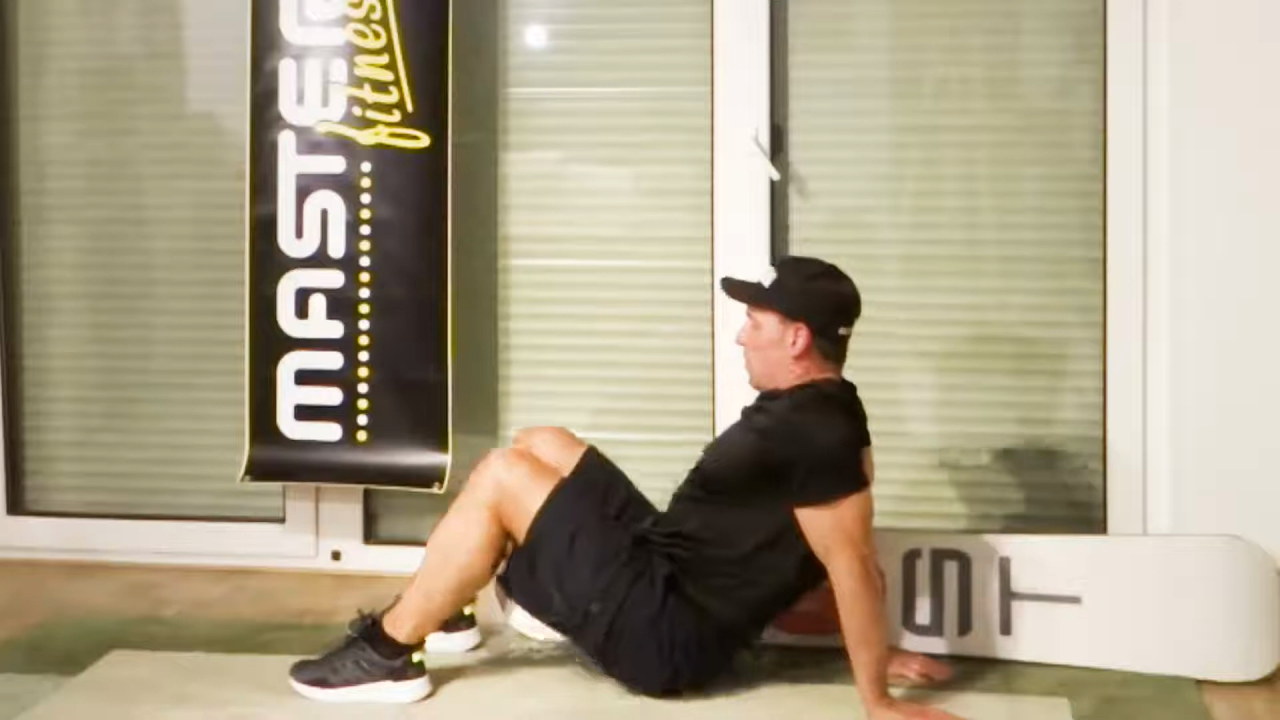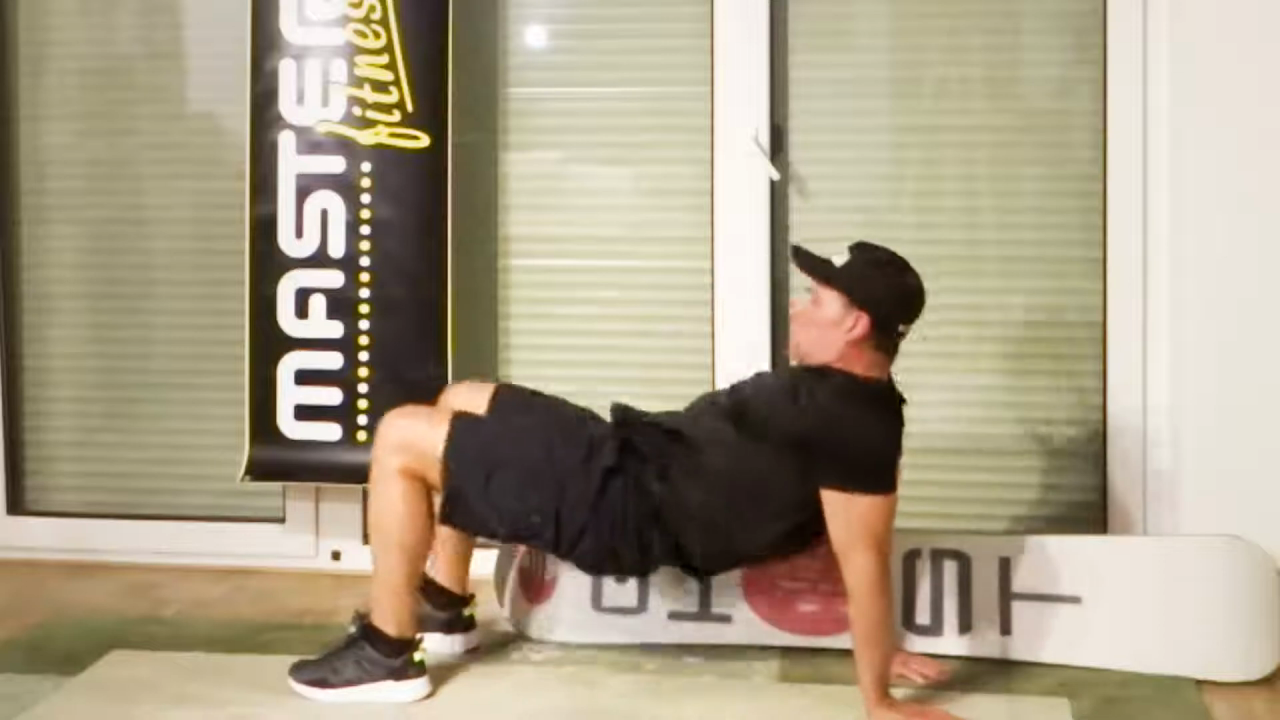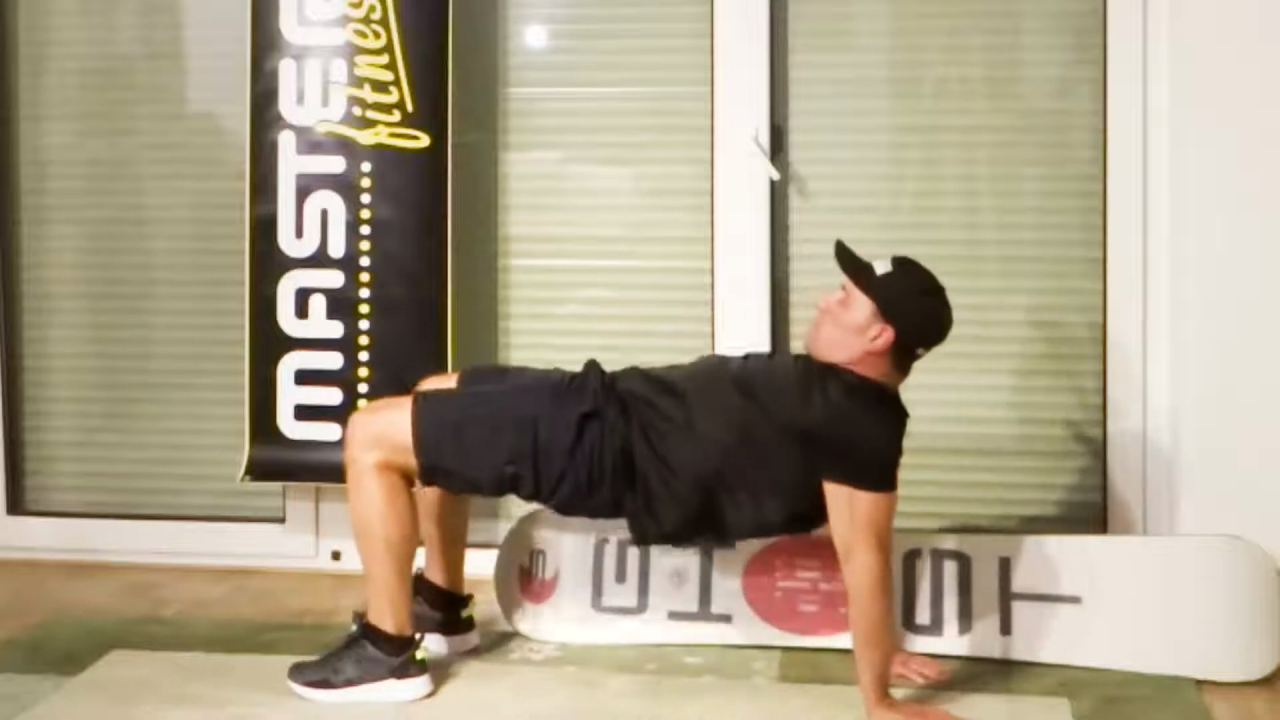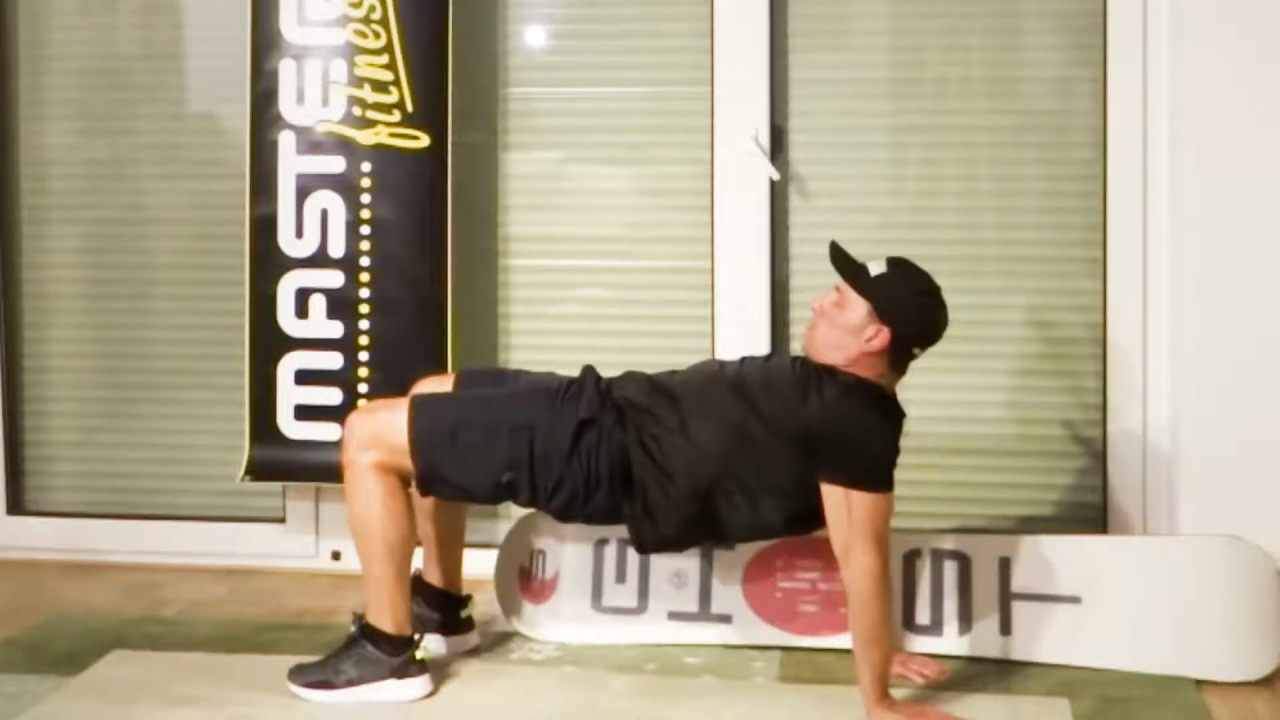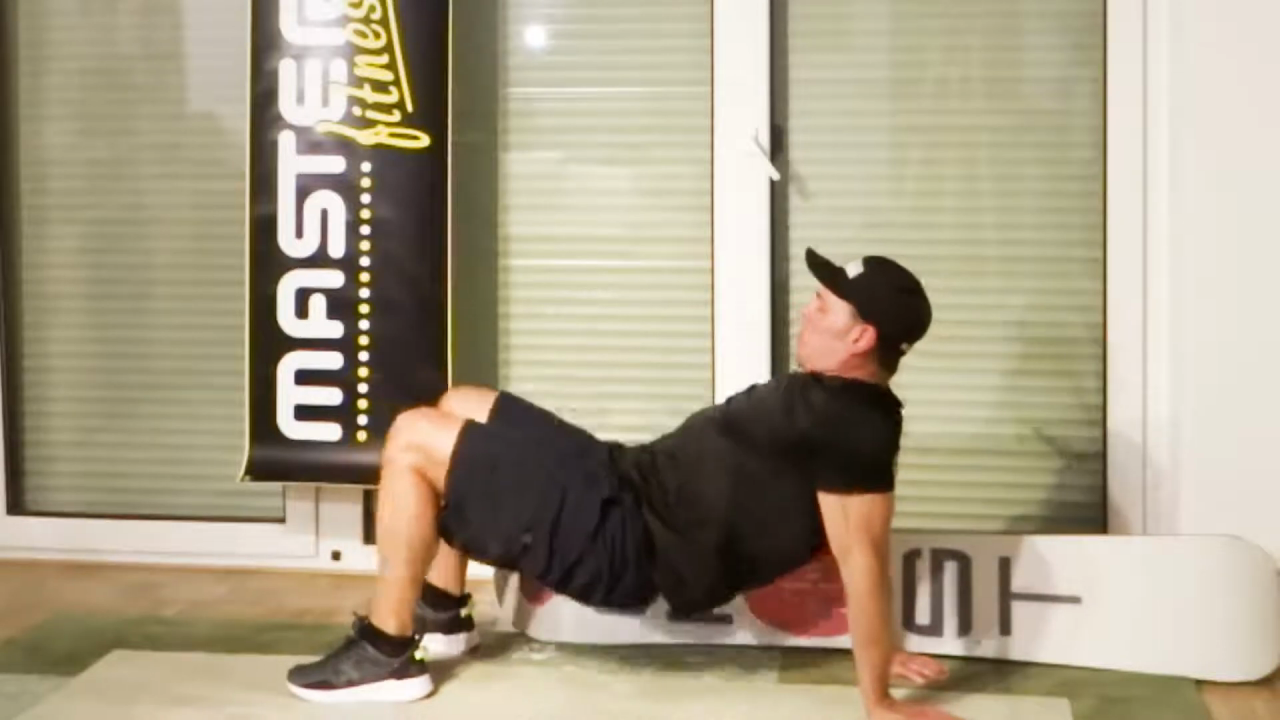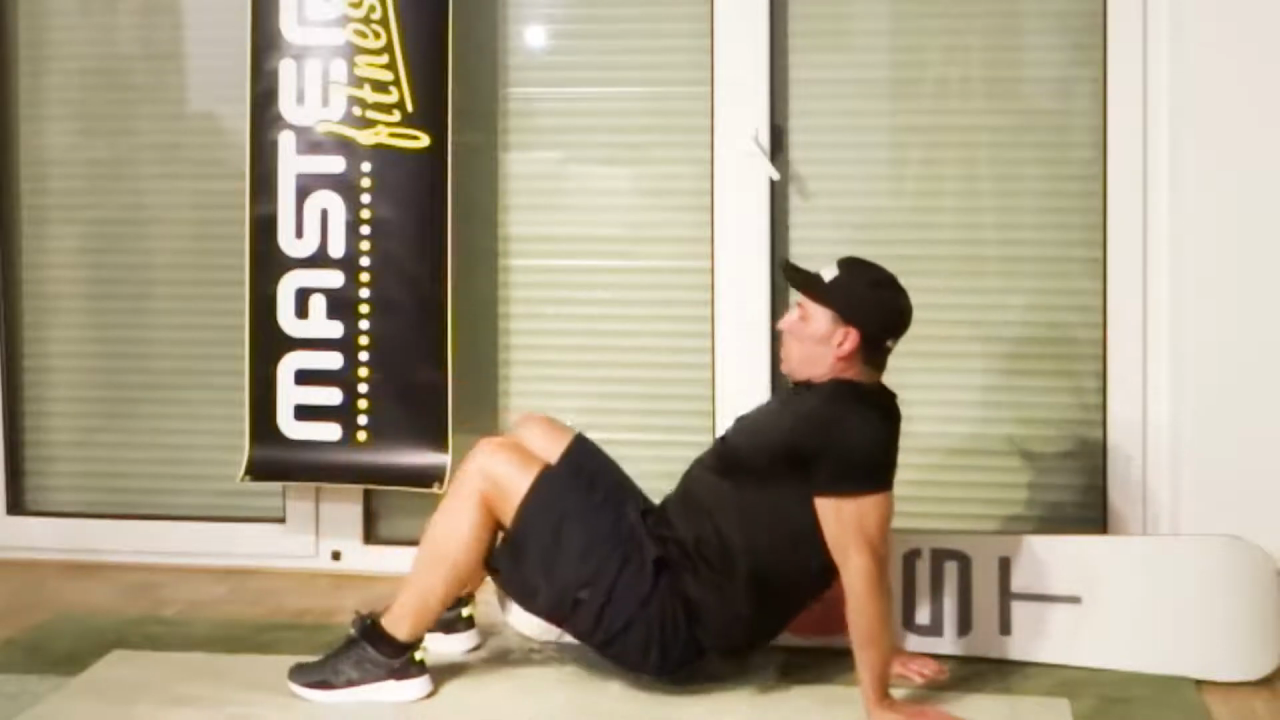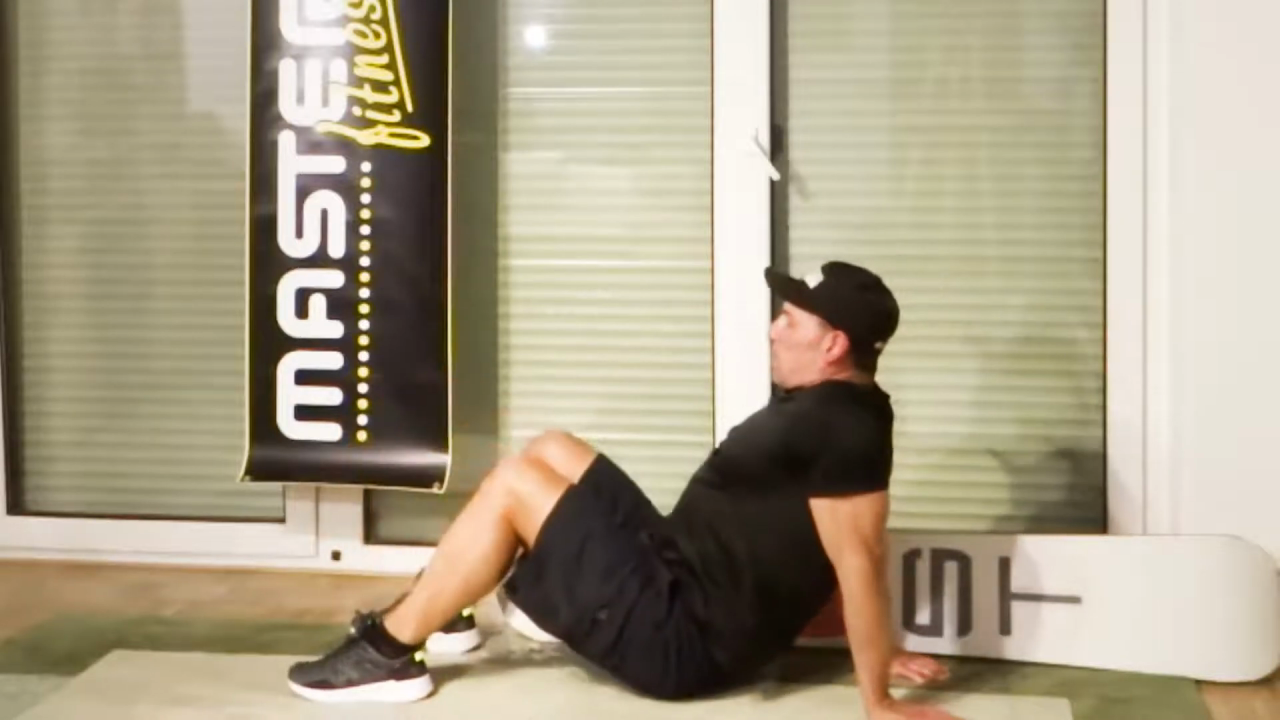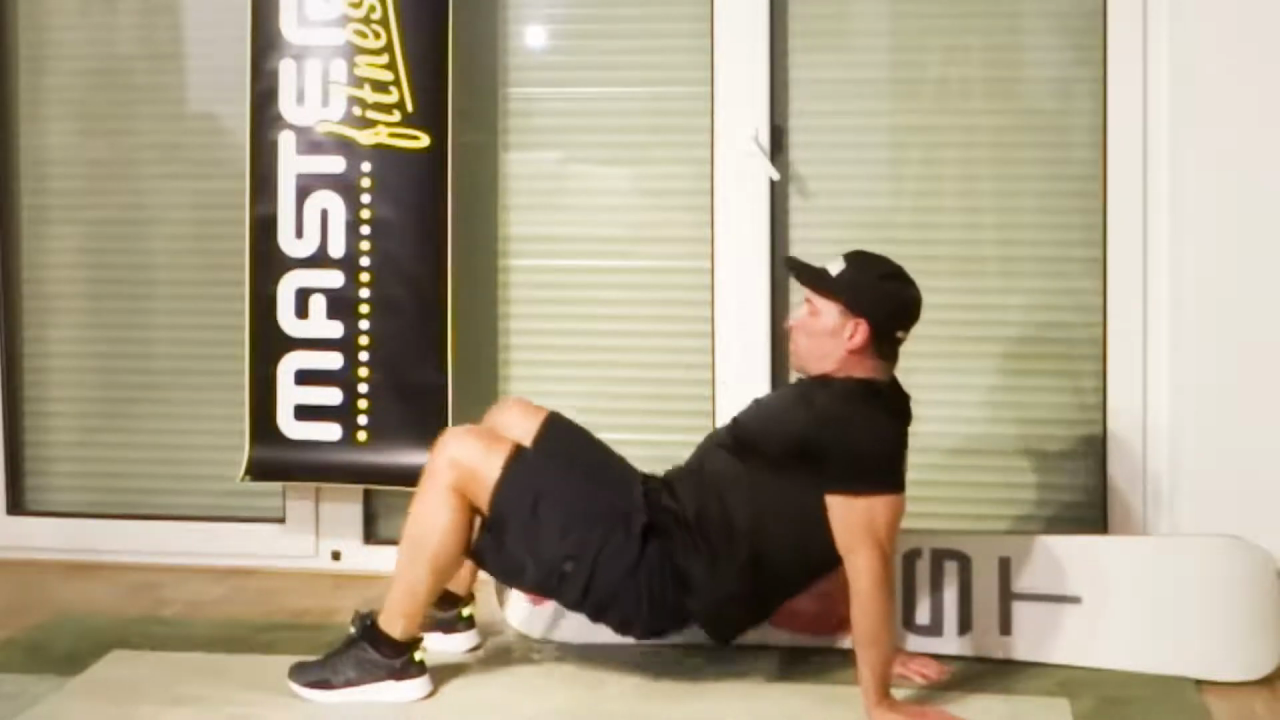
dt=0.5s
person 1, frame 1
left shoulder: (814, 433)
right shoulder: (811, 407)
left elbow: (851, 563)
right elbow: (848, 553)
left hip: (665, 628)
right hip: (659, 560)
left knee: (501, 472)
right knee: (543, 448)
left ankle: (388, 653)
right ankle: (439, 609)
person 1, frame 2
left shoulder: (855, 423)
right shoulder: (846, 395)
left elbow: (864, 558)
left hip: (623, 502)
right hip: (632, 458)
left knee: (402, 437)
right knee: (463, 400)
left ankle: (387, 649)
right ankle: (443, 607)
person 1, frame 3
left shoulder: (857, 422)
right shoulder: (845, 395)
left elbow: (864, 555)
left hip: (602, 444)
left knee: (371, 436)
right knee: (433, 398)
left ankle: (388, 650)
right ankle: (441, 608)
person 1, frame 4
left shoulder: (854, 422)
right shoulder: (840, 397)
left elbow: (862, 557)
left hip: (599, 453)
left knee: (368, 438)
right knee: (428, 403)
left ankle: (387, 650)
right ankle: (440, 608)
person 1, frame 5
left shoulder: (852, 423)
right shoulder: (838, 398)
left elbow: (862, 558)
right elbow: (854, 551)
left hip: (625, 543)
right hip: (629, 493)
left knee: (416, 438)
right knee: (464, 407)
left ankle: (386, 652)
right ankle: (441, 610)
person 1, frame 6
left shoulder: (849, 424)
right shoulder: (830, 403)
left elbow: (861, 561)
left hip: (663, 613)
right hip: (660, 551)
left knee: (489, 465)
right knee: (534, 436)
left ankle: (389, 652)
right ankle: (439, 610)
person 1, frame 7
left shoulder: (842, 426)
right shoulder: (821, 406)
left elbow: (858, 562)
left hip: (682, 637)
right hip: (674, 571)
left knee: (514, 484)
right knee: (552, 451)
left ankle: (388, 653)
right ankle: (427, 610)
person 1, frame 8
left shoulder: (859, 423)
right shoulder: (841, 397)
left elbow: (868, 559)
left hip: (659, 572)
right hip: (661, 522)
left knee: (459, 454)
right knee: (510, 417)
left ankle: (388, 651)
right ankle: (439, 607)
